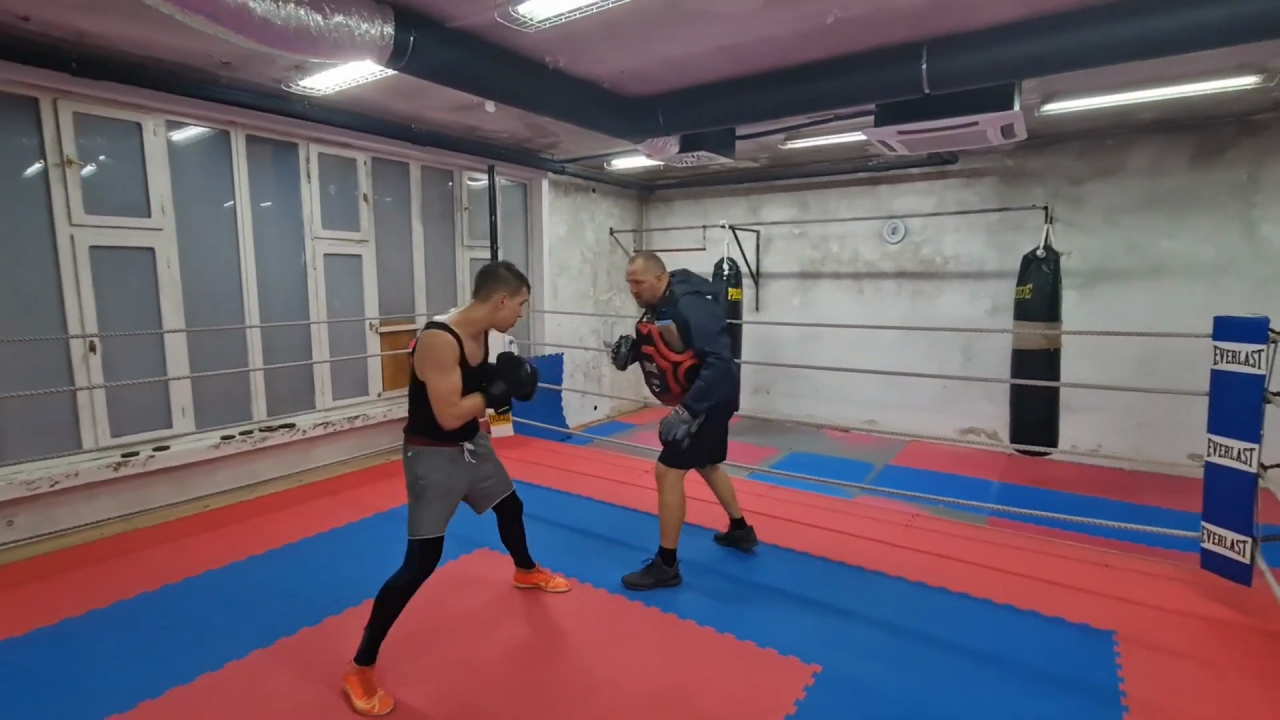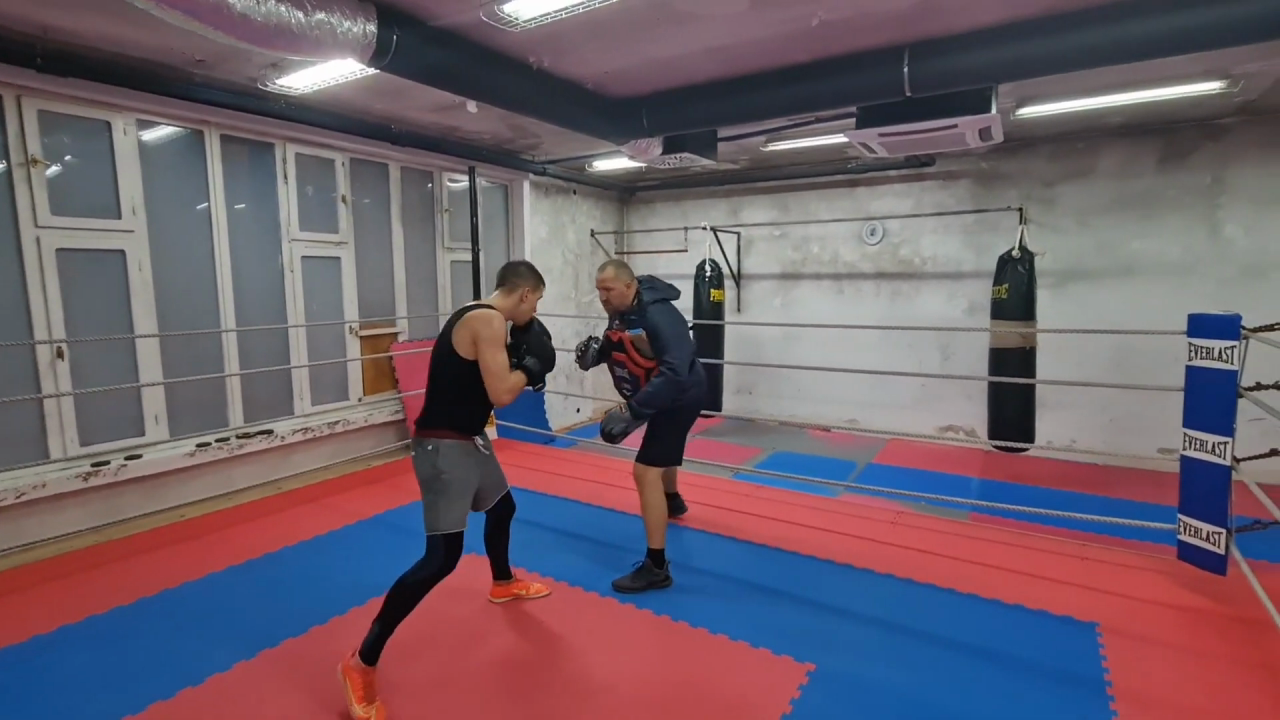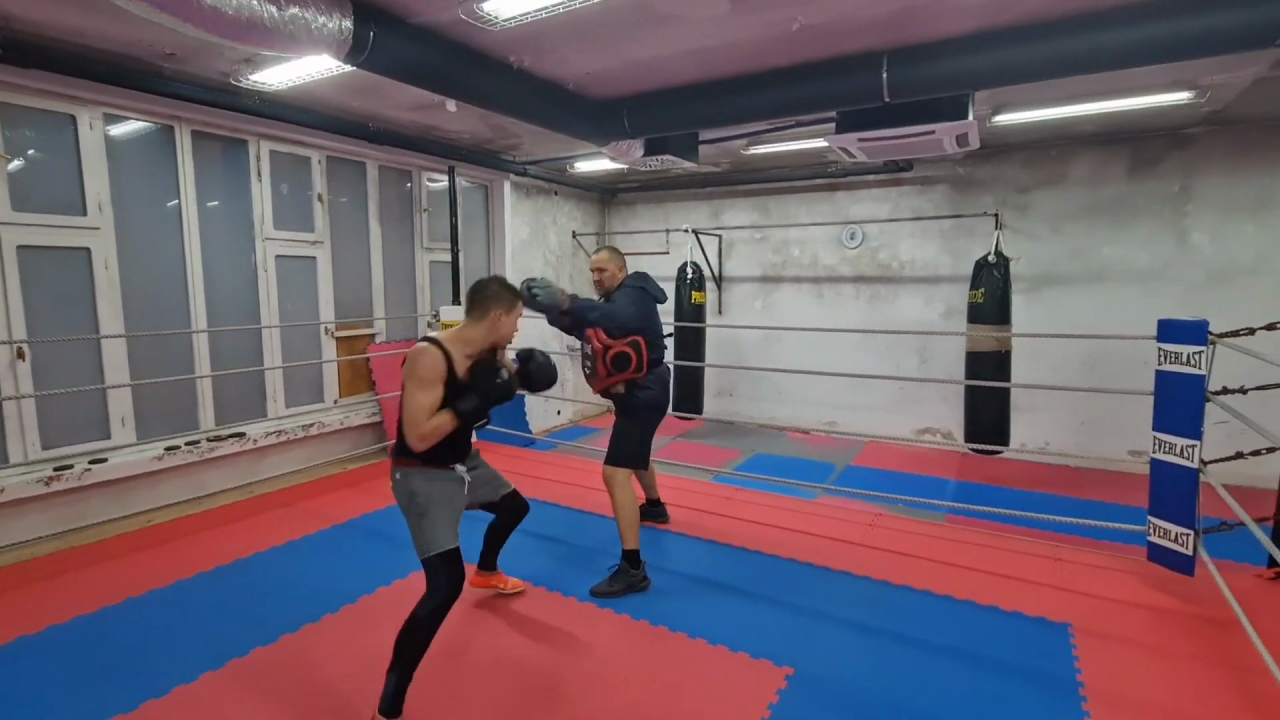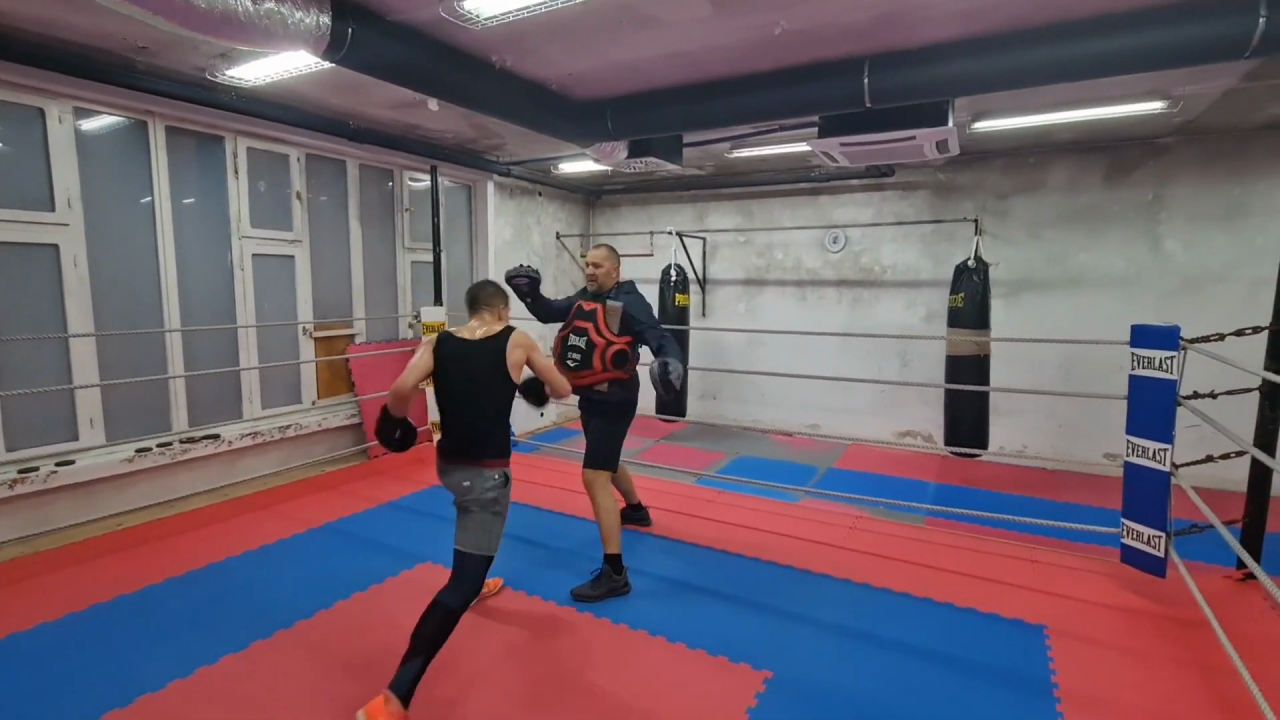
dt=0.5s
person 1, frame 1
left shoulder: (480, 333)
right shoulder: (439, 339)
right elbow: (448, 415)
left wrist: (507, 381)
right wrist: (499, 389)
left hip: (471, 444)
right hip: (432, 454)
left knee: (510, 505)
right knee: (421, 562)
left ankle: (527, 571)
right ankle: (360, 668)
person 1, frame 2
left shoulder: (482, 318)
right shoulder: (486, 320)
right elbow: (500, 394)
left wrist: (519, 359)
right wrist: (532, 364)
left hip: (469, 439)
right hip: (443, 446)
left knee: (503, 507)
right knee: (441, 558)
left ankle: (503, 583)
right ankle: (362, 663)
person 1, frame 3
left shoulder: (483, 348)
right shoulder: (428, 355)
left elbow: (504, 373)
right elbow: (418, 438)
left wrist: (523, 372)
right wrist: (472, 402)
left hip: (462, 462)
right hip: (422, 474)
left knee: (513, 507)
right knee: (446, 584)
left ankle: (486, 574)
person 1, frame 4
left shoulder: (437, 343)
right shoulder: (518, 341)
left elbow: (402, 387)
right elbow: (562, 390)
left wrist: (394, 418)
right wrist: (534, 388)
left hip: (450, 463)
right hip: (487, 470)
right knee: (463, 584)
left ankle: (476, 580)
person 2, frame 1
left shoulder: (691, 308)
right shoulder: (658, 306)
left elbow: (719, 362)
right elbow: (660, 348)
left wrist: (689, 411)
right wrist: (632, 348)
left hip: (711, 397)
right hip: (698, 396)
left knee: (668, 471)
right knee: (707, 464)
left ankle: (666, 565)
right ankle: (740, 529)
person 2, frame 2
left shoulder: (659, 317)
right shoulder: (621, 312)
left elbow: (674, 373)
right elbow: (619, 347)
left wrist: (632, 412)
right wrist: (597, 349)
left hip: (680, 397)
right hip: (660, 397)
left knee: (646, 471)
right knee: (660, 452)
left ankle: (656, 567)
right ankle: (673, 499)
person 2, frame 3
left shoulder: (630, 297)
right shoulder: (613, 298)
left elbow: (603, 318)
right elbow: (594, 330)
left wrist: (556, 299)
right wrist: (564, 315)
left hip: (643, 397)
right hip: (634, 394)
left knee: (615, 473)
right knee: (635, 456)
left ankle: (632, 570)
right ankle: (655, 507)
person 2, frame 4
left shoulder: (629, 302)
right shoulder: (583, 299)
left elbow: (659, 337)
right elbow: (547, 312)
left wrist: (670, 362)
right wrist: (529, 292)
left hip: (614, 400)
right hip: (590, 397)
left knee: (594, 476)
right knee: (606, 462)
left ankle: (614, 573)
right ankle: (636, 510)
